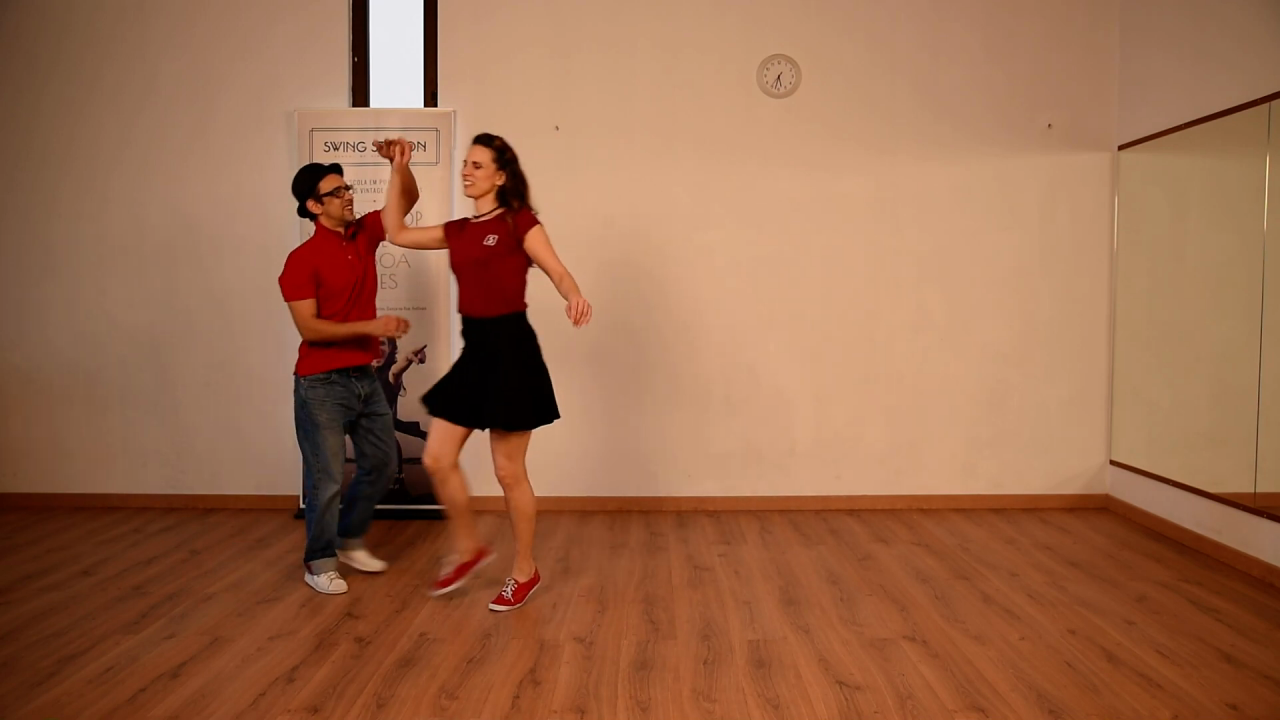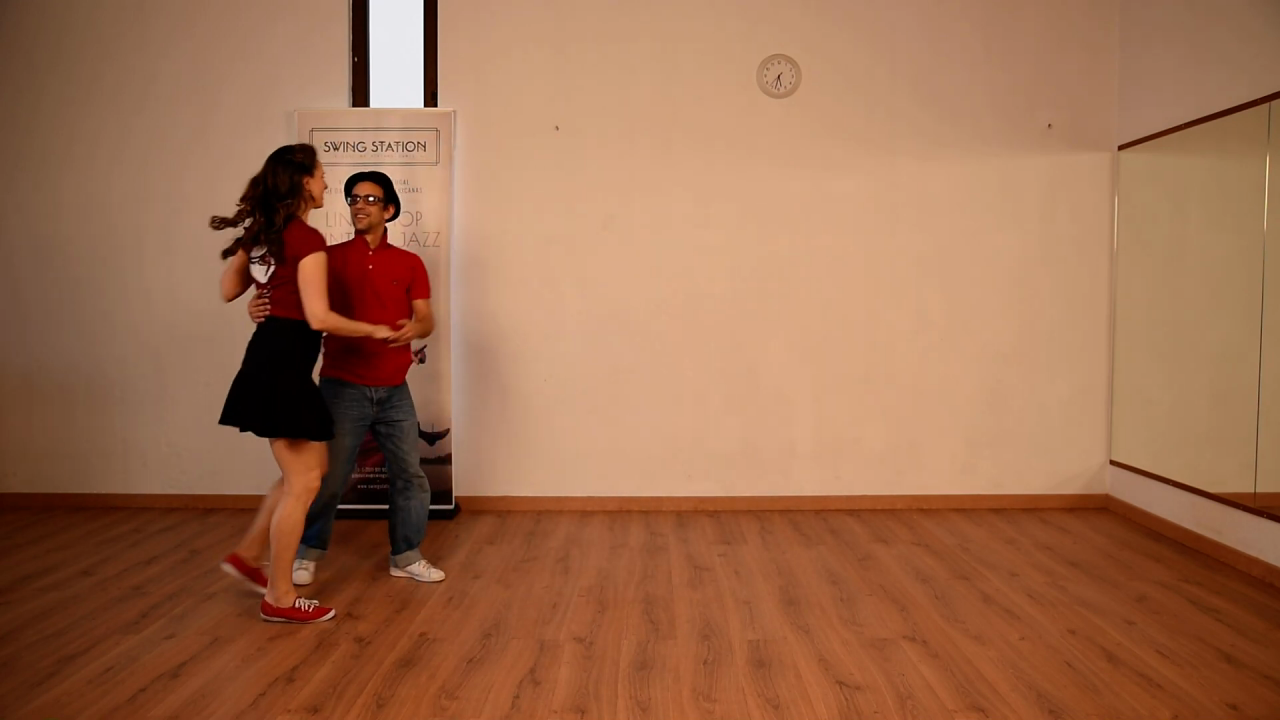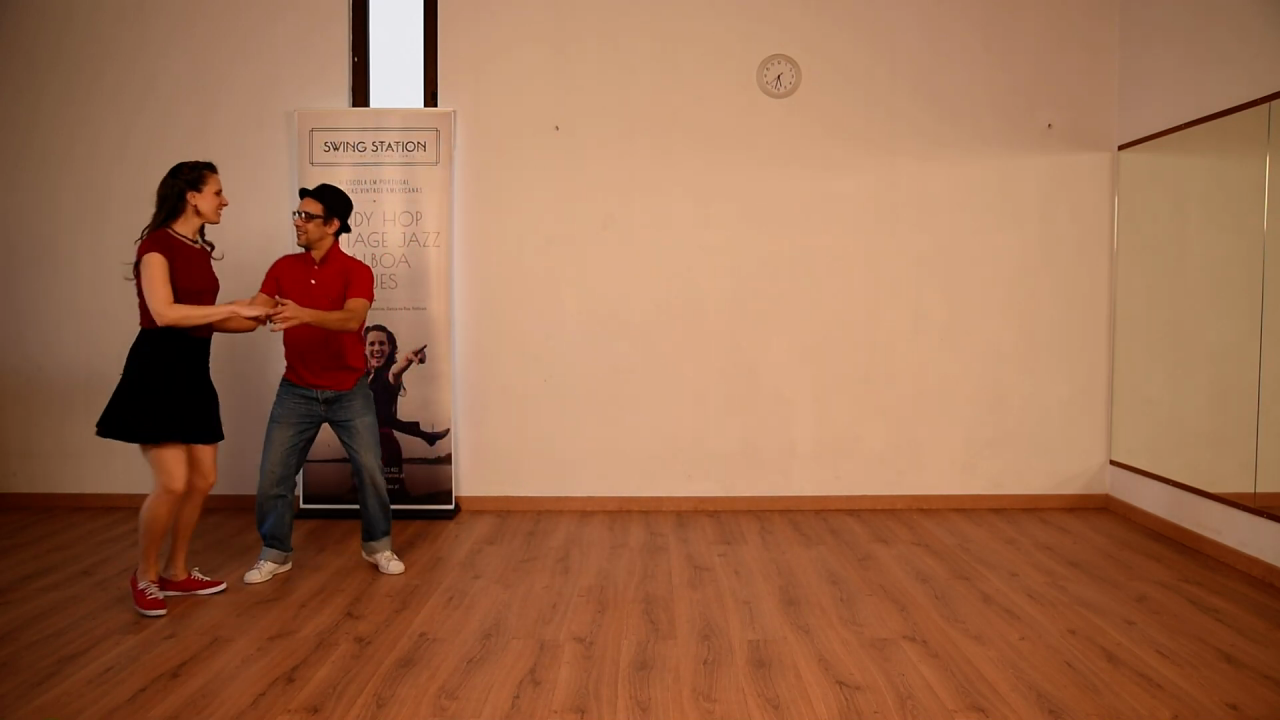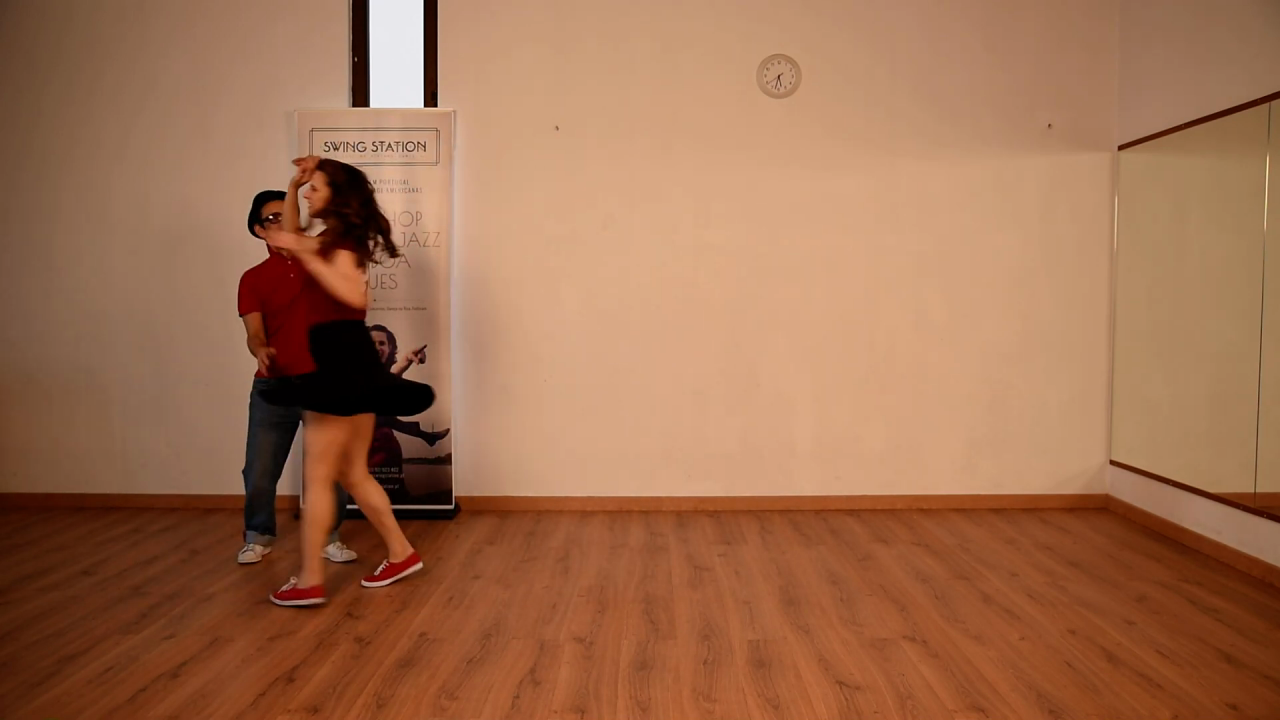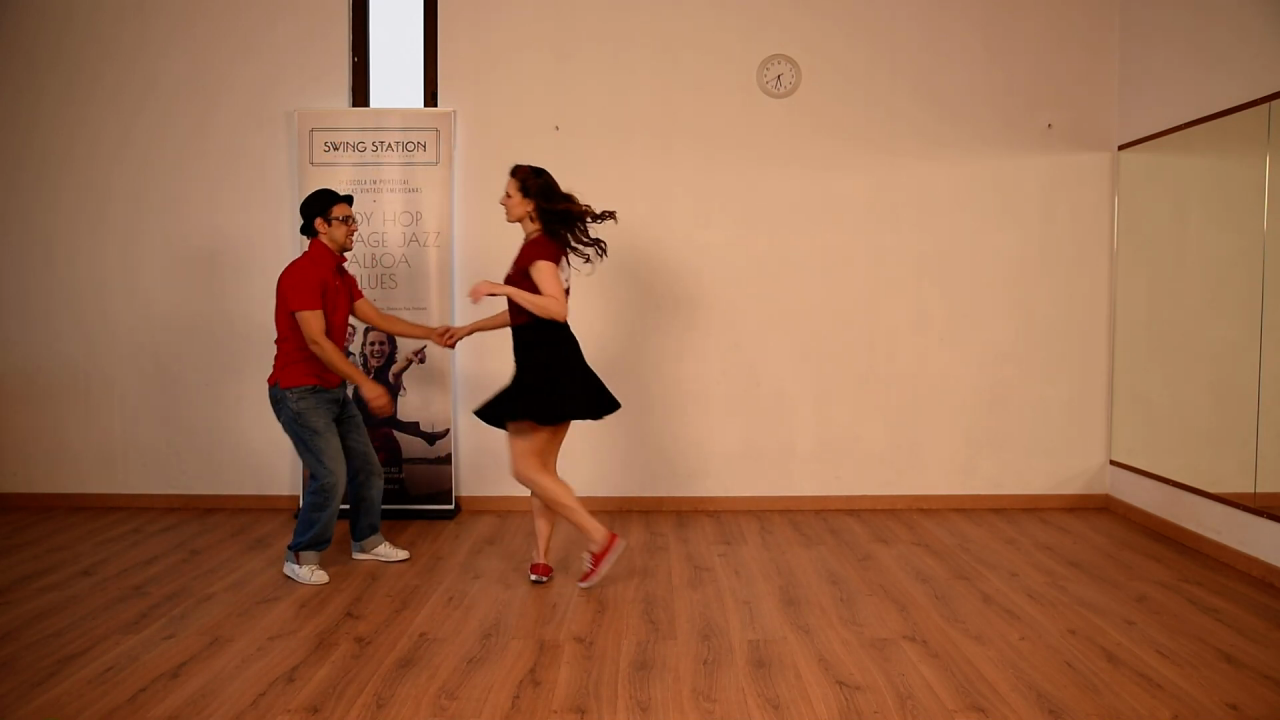
dt=1s
person 1, frame 1
left shoulder: (519, 223)
right shoulder: (458, 230)
left elbow: (558, 273)
right elbow: (396, 232)
left wrist: (573, 296)
right wrist: (399, 171)
left hip: (511, 350)
right hip: (475, 353)
left knee: (510, 472)
right knee: (438, 460)
left ankle: (525, 573)
right ankle: (468, 548)
person 1, frame 2
left shoulder: (257, 232)
right shoulder: (307, 241)
left elbow: (228, 290)
right elbow: (319, 319)
right wrist: (373, 330)
left hip: (268, 356)
right hip: (284, 362)
left knee: (301, 472)
right knee: (304, 481)
left ankle: (247, 553)
right ankle: (280, 598)
person 1, frame 3
left shoulder: (201, 250)
right shoulder: (156, 244)
right elbow: (164, 313)
left wrist: (247, 319)
right wrist: (234, 308)
left hip: (193, 370)
right hip: (155, 369)
left knee: (201, 478)
right knee: (172, 483)
left ankle: (177, 572)
right ankle: (145, 575)
person 1, frame 4
left shoulder: (340, 242)
right shoulder: (332, 236)
left elbow: (355, 296)
right elbow: (286, 230)
left wrist: (304, 254)
left hip: (346, 364)
right hip: (349, 364)
left knee: (317, 474)
right knee: (351, 472)
left ankle: (310, 581)
right ankle: (402, 553)
person 1, frame 5
left shoulder: (538, 248)
right shoulder: (546, 245)
left elbow: (554, 310)
left wrist: (505, 289)
right wrist: (470, 328)
left hip: (545, 362)
right hip: (554, 362)
left knee: (525, 468)
right knee: (542, 465)
left ankle: (599, 536)
right ankle: (540, 558)
person 2, frame 1
left shoulder: (364, 233)
right shoulder: (302, 260)
left elbow: (408, 199)
right elbow: (308, 327)
right wrist: (369, 327)
left hip: (366, 378)
right hip: (321, 384)
left knee: (382, 462)
right knee: (328, 478)
left ankle: (349, 541)
right ankle: (320, 563)
person 2, frame 2
left shoulder: (410, 264)
right shoulder: (331, 258)
left elbow: (425, 320)
left wrist: (413, 330)
right wrist: (263, 306)
left hip: (393, 390)
right hip: (344, 388)
left knee: (410, 474)
right knee: (330, 476)
left ankle: (406, 556)
right ankle: (306, 553)
person 2, frame 3
left shoulder: (357, 272)
right shoulder: (284, 268)
left elbow: (351, 319)
left wrist: (306, 314)
left hip: (349, 393)
right hip: (296, 391)
left knee: (370, 473)
right knee: (273, 474)
left ankle: (377, 546)
right ankle: (275, 553)
person 2, frame 4
right shoulder: (253, 279)
right elbow: (254, 334)
right wrist: (262, 351)
right hip: (277, 384)
right knee: (259, 470)
left ankle: (329, 537)
right ankle: (258, 537)
person 2, frame 5
left shoulder: (342, 276)
right shoulder: (301, 273)
left elbow: (377, 319)
right elbow: (316, 341)
left wrist: (430, 332)
right wrist: (364, 382)
left hip: (333, 390)
right hip: (299, 394)
left knee: (366, 467)
right knee: (332, 476)
left ankle: (367, 542)
right ankle: (301, 557)
